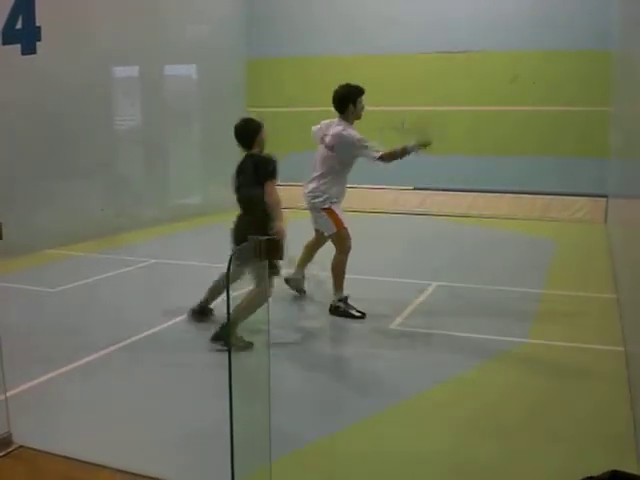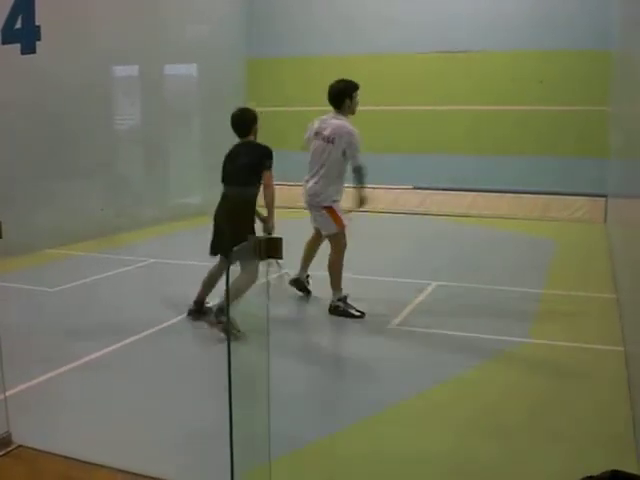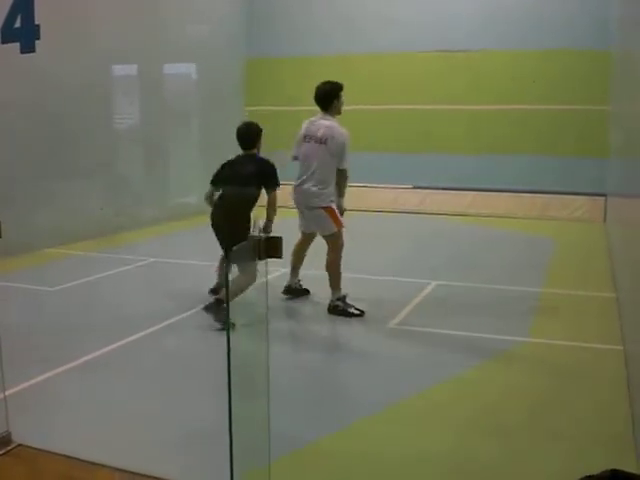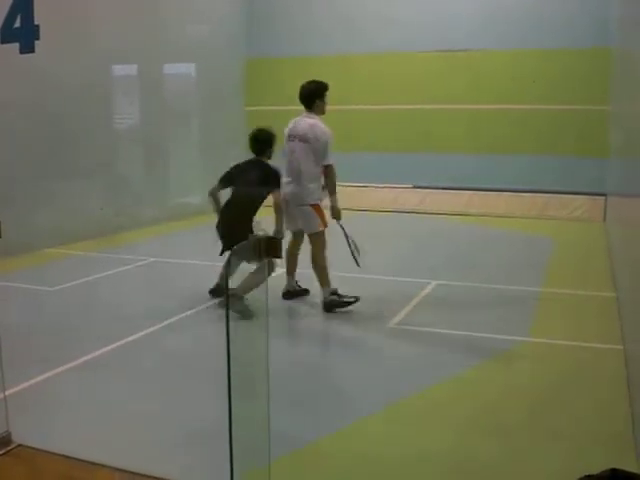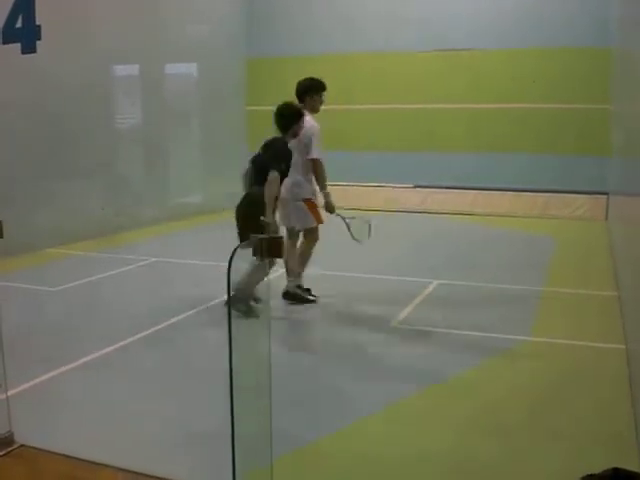
dt=0.2s
person 1, frame 1
left shoulder: (327, 126)
right shoulder: (349, 137)
left elbow: (314, 133)
right elbow: (384, 157)
right wrist: (413, 147)
left hip: (318, 194)
right hip: (324, 198)
left knee: (320, 237)
right knee: (344, 245)
left ankle: (297, 276)
right ankle: (338, 301)
person 1, frame 2
left shoulder: (320, 123)
right shoulder: (347, 131)
left elbow: (309, 144)
right elbow: (357, 166)
right wrist: (360, 190)
left hip: (313, 190)
right hip: (324, 196)
left knee: (319, 235)
right knee: (339, 244)
left ankle: (300, 277)
right ankle: (337, 300)
person 1, frame 3
left shoulder: (306, 125)
right shoulder: (338, 132)
left elbow: (296, 157)
right elbow: (341, 171)
right wrist: (341, 199)
left hip: (301, 193)
right hip: (320, 197)
left knee: (306, 237)
right knee: (336, 245)
left ankle: (292, 283)
right ankle: (336, 300)
person 1, frame 4
left shoulder: (291, 125)
right shoulder: (320, 130)
right elbow: (327, 168)
right wrist: (334, 200)
left hip: (289, 191)
right hip: (307, 195)
left knee: (296, 238)
right knee: (318, 243)
left ankle: (290, 285)
right ankle: (329, 296)
person 1, frame 5
right shoulder: (310, 125)
right elbow: (315, 163)
right wrist: (326, 194)
left hip: (284, 188)
right hip: (300, 190)
left knee: (291, 237)
right knee: (311, 236)
left ankle: (291, 284)
right ankle: (296, 284)
person 2, frame 1
left shoulder: (241, 167)
right shoulder: (266, 162)
right elbow: (270, 193)
right wrist: (278, 222)
left hip: (243, 227)
right hip: (258, 226)
left knee: (234, 272)
right knee: (264, 289)
left ankle: (201, 308)
right ankle: (227, 330)
person 2, frame 2
left shoulder: (230, 155)
right shoulder: (263, 151)
right elbow: (268, 185)
left wrist: (259, 216)
right wrist: (270, 217)
left hip: (222, 214)
right hip: (240, 216)
left knee: (224, 263)
right knee: (250, 271)
left ankle: (198, 306)
right ankle: (222, 310)
person 2, frame 3
left shoulder: (229, 164)
right shoulder: (266, 166)
left elbow: (209, 196)
right elbow: (272, 201)
right wrist: (268, 224)
left hip: (218, 217)
right hip: (237, 217)
left knee: (232, 253)
right knee: (248, 274)
left ankle: (220, 287)
right ankle: (219, 303)
person 2, frame 4
left shoulder: (239, 168)
right shoulder: (271, 173)
left elbow: (213, 192)
right elbow: (278, 203)
right wrist: (279, 231)
left hip: (225, 221)
right hip: (240, 223)
left knee: (236, 255)
right knee: (266, 266)
left ankle: (220, 287)
right ankle: (236, 294)
person 2, frame 5
left shoulder: (270, 144)
right shoulder: (283, 151)
left elbow: (248, 173)
right elbow: (272, 182)
right wrist: (270, 215)
left hip: (247, 207)
right hip: (256, 210)
right knee: (267, 259)
left ankle: (246, 290)
right ankle: (239, 296)
